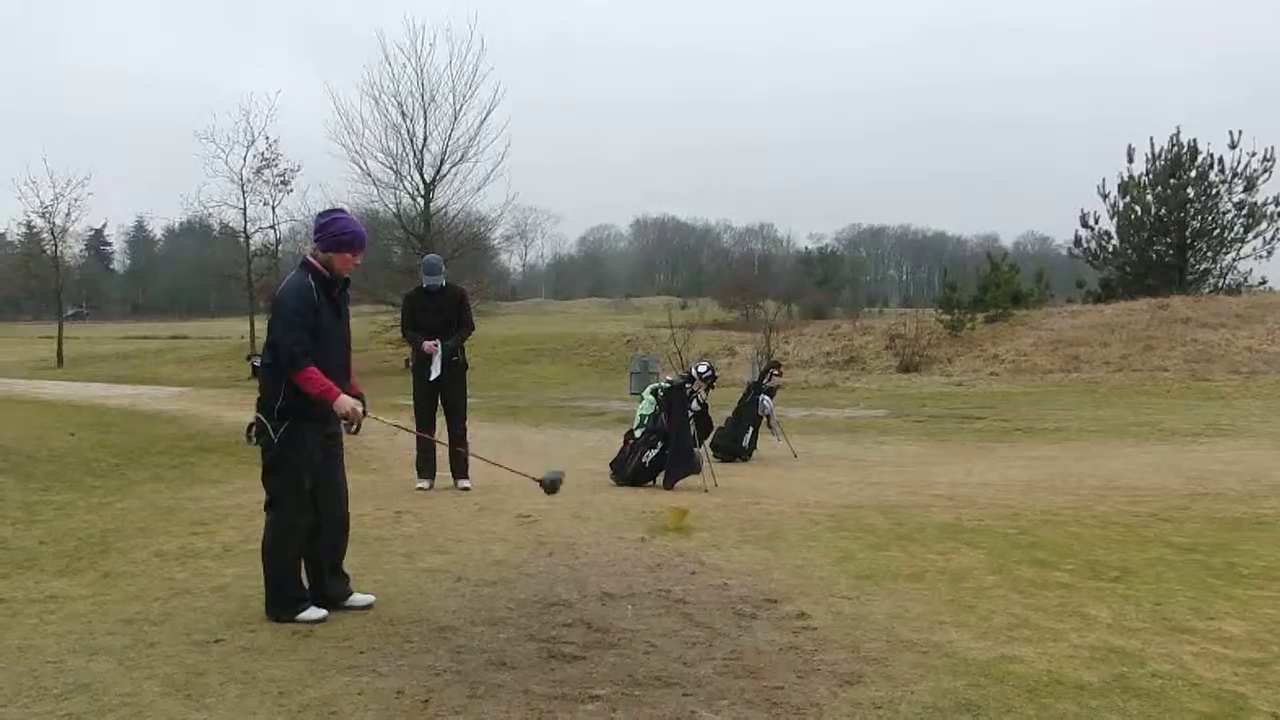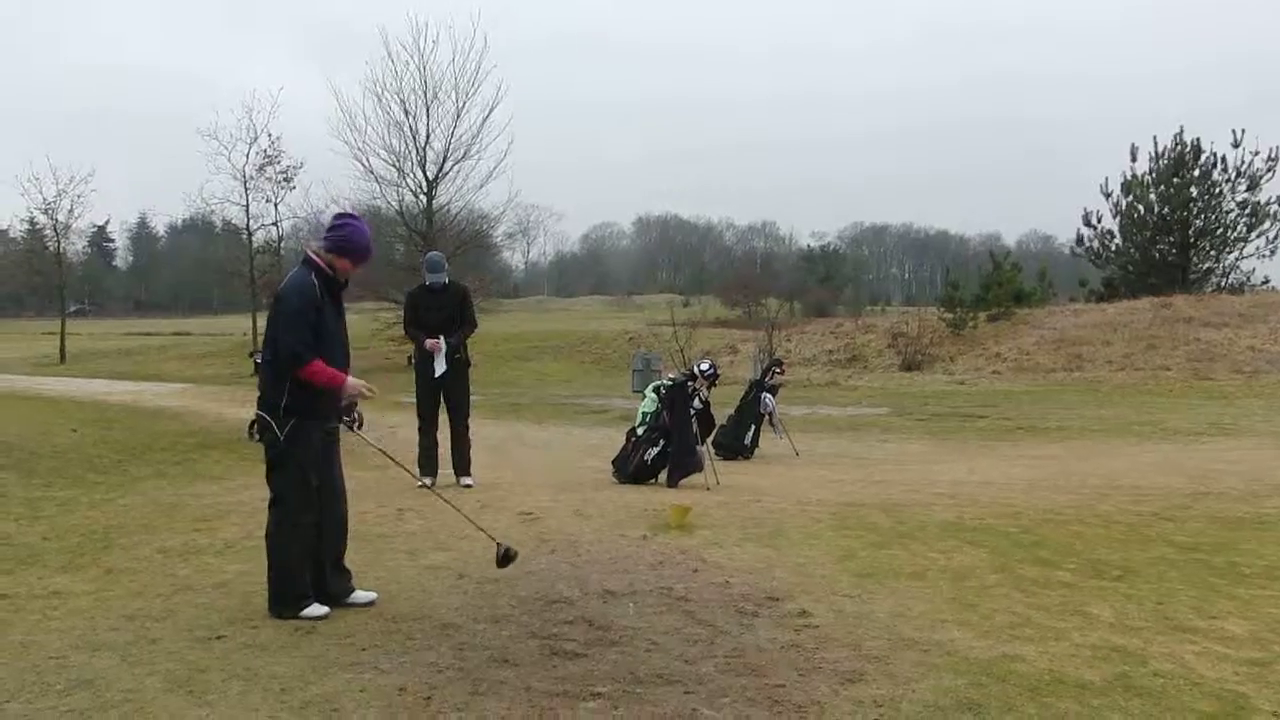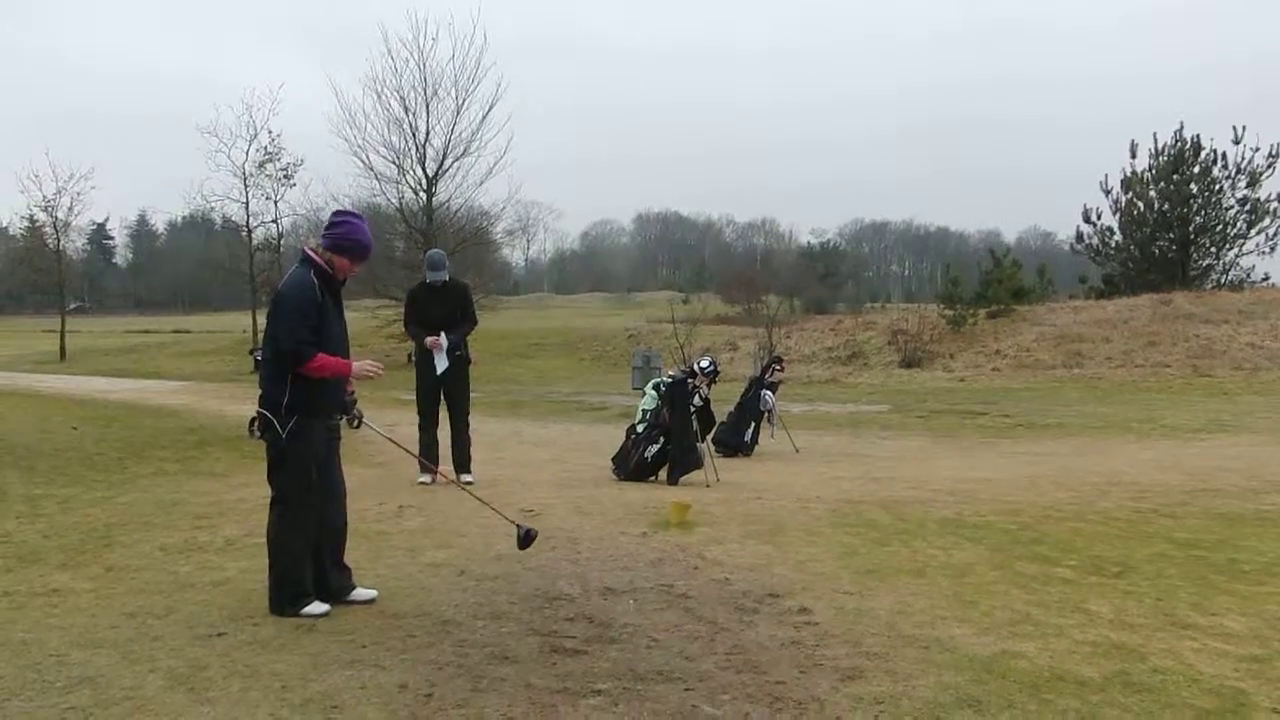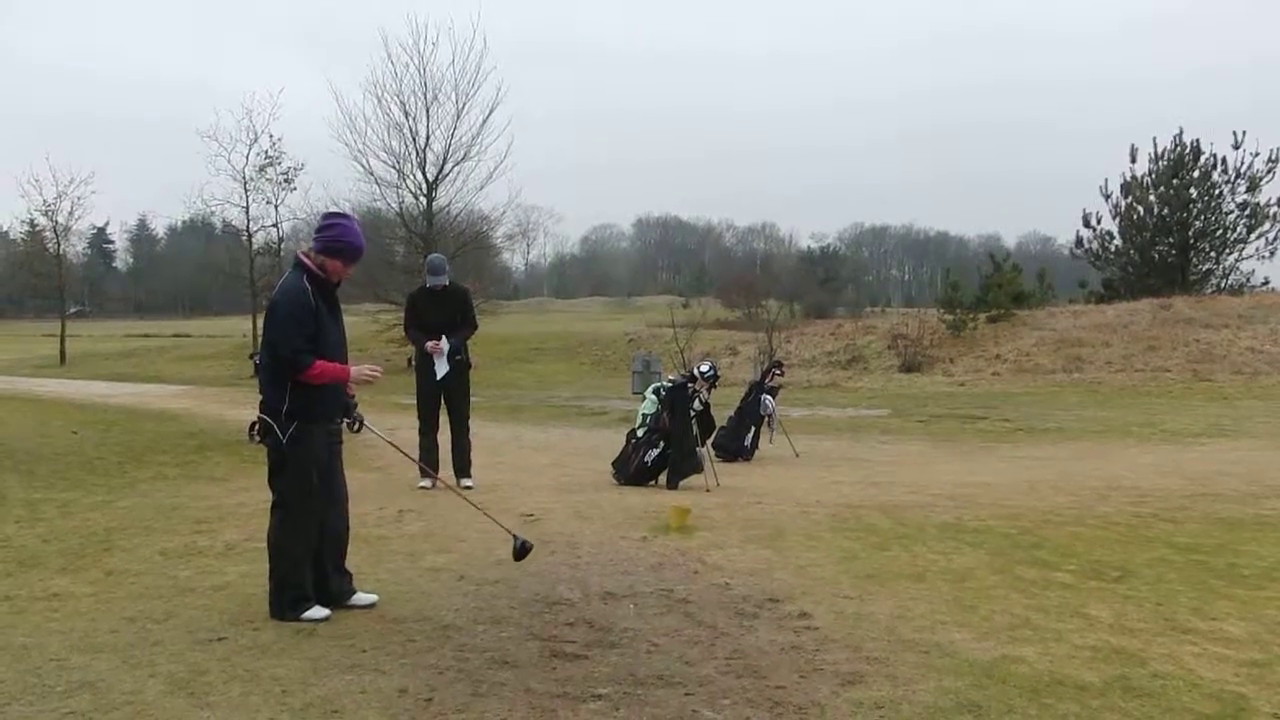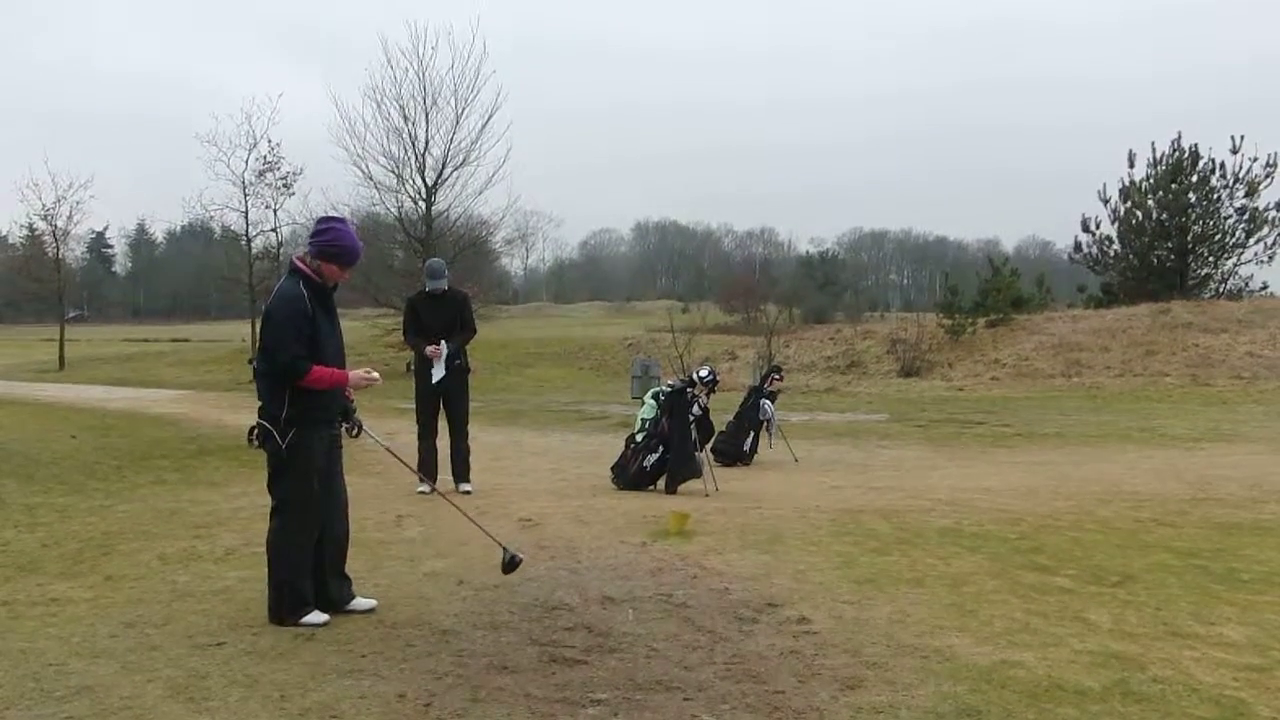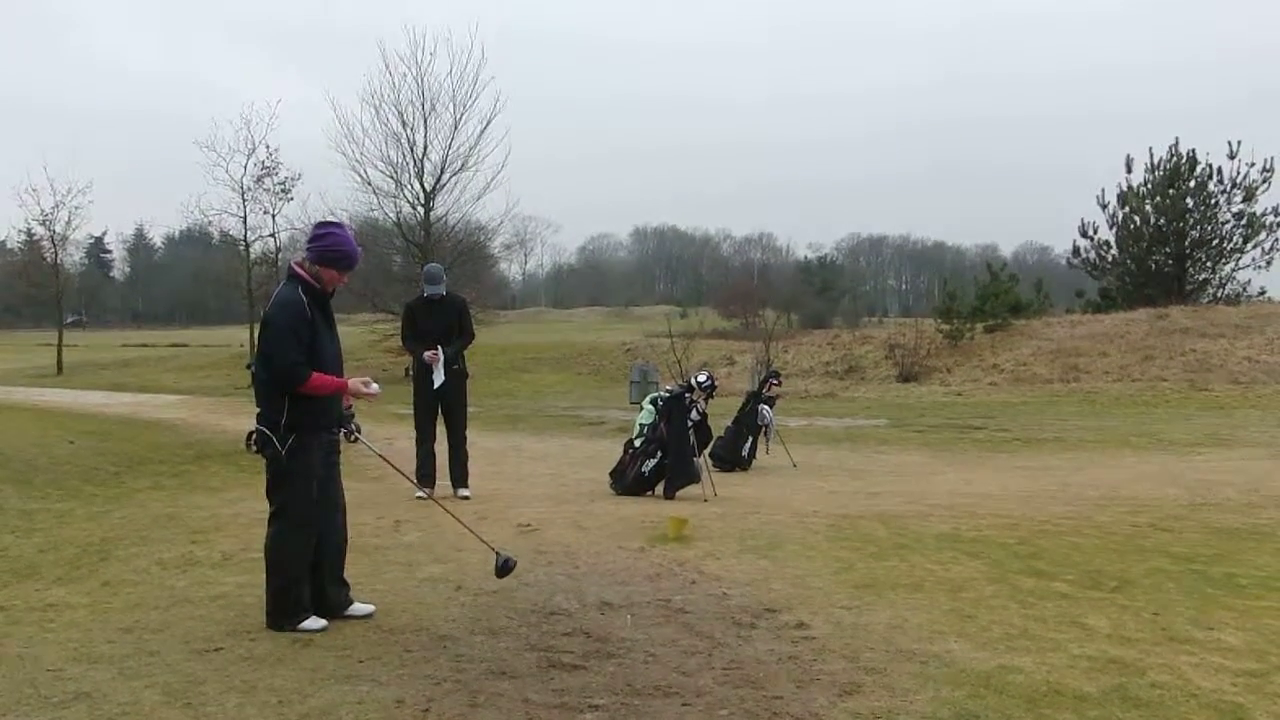
dt=0.3s
person 1, frame 1
left shoulder: (336, 290)
right shoulder: (297, 292)
right elbow: (293, 360)
left wrist: (353, 394)
right wrist: (335, 397)
left hip: (324, 418)
right hip: (290, 420)
left knee: (332, 507)
right knee: (291, 512)
left ankle: (330, 589)
right ankle: (285, 601)
person 1, frame 2
left shoulder: (329, 286)
right shoulder: (299, 288)
right elbow: (295, 358)
left wrist: (339, 395)
right wrist: (343, 383)
left hip: (319, 415)
right hip: (291, 417)
left knee: (330, 503)
right knee: (294, 507)
left ankle: (332, 585)
right ankle: (289, 597)
person 1, frame 3
left shoulder: (327, 283)
right shoulder: (299, 287)
right elbow: (298, 355)
left wrist: (342, 391)
right wrist: (348, 370)
left hip: (320, 412)
right hip: (292, 415)
left knee: (330, 500)
right knee: (295, 505)
left ankle: (332, 582)
right ankle: (290, 595)
person 1, frame 4
left shoulder: (323, 288)
right shoulder: (293, 293)
right elbow: (295, 362)
left wrist: (342, 393)
right wrist: (347, 374)
left hip: (323, 418)
right hip: (293, 421)
left knee: (332, 506)
right knee: (296, 510)
left ankle: (333, 587)
right ankle: (290, 600)
person 1, frame 5
left shoulder: (320, 292)
right shoulder: (289, 299)
right elbow: (293, 367)
left wrist: (342, 396)
right wrist: (345, 379)
left hip: (322, 422)
right hip: (293, 426)
left knee: (332, 510)
right knee: (296, 515)
left ankle: (332, 592)
right ankle: (289, 605)
person 1, frame 6
left shoulder: (317, 299)
right shoulder: (288, 304)
right elbow: (292, 374)
left wrist: (339, 402)
right wrist: (344, 387)
left hip: (320, 428)
right hip: (291, 433)
left knee: (330, 516)
right knee: (294, 520)
left ankle: (331, 598)
right ankle: (287, 610)
person 2, frame 1
left shoulder: (457, 294)
right shoulder: (412, 298)
left elbow: (468, 326)
right elbow: (407, 330)
left wrist: (450, 345)
right wrist: (421, 343)
left hip: (453, 362)
right hip: (423, 364)
left knee: (457, 421)
right knee: (424, 421)
left ankle: (461, 474)
right ankle: (425, 475)
person 2, frame 2
left shoulder: (460, 292)
right shoulder: (415, 295)
left elbow: (470, 324)
right elbow: (409, 327)
left wrist: (453, 342)
right wrist: (424, 341)
left hip: (455, 359)
right hip: (426, 361)
left knee: (459, 418)
right knee: (426, 419)
left ankle: (463, 472)
right ankle: (427, 472)
person 2, frame 3
left shoulder: (461, 289)
right shoulder: (415, 293)
left elbow: (470, 321)
right elbow: (410, 325)
left wrist: (453, 339)
right wrist: (424, 339)
left hip: (456, 357)
right hip: (426, 359)
left knee: (460, 415)
right knee: (427, 416)
left ankle: (463, 469)
right ankle: (427, 469)
person 2, frame 4
left shoulder: (461, 294)
right shoulder: (415, 297)
left elbow: (471, 325)
right elbow: (410, 330)
left wrist: (453, 343)
right wrist: (425, 344)
left hip: (456, 361)
right hip: (426, 363)
left knee: (460, 419)
right knee: (427, 421)
left ankle: (463, 473)
right ankle: (428, 473)
person 2, frame 5
left shoulder: (460, 298)
right shoulder: (414, 302)
left elbow: (469, 330)
right elbow: (409, 334)
left wrist: (452, 347)
right wrist: (424, 348)
left hip: (455, 366)
right hip: (425, 368)
left knee: (459, 424)
right knee: (426, 426)
left ankle: (462, 478)
right ankle: (427, 479)
person 2, frame 6
left shoulder: (458, 303)
right shoulder: (412, 307)
left elbow: (468, 335)
right elbow: (407, 340)
left wrist: (449, 353)
right wrist: (422, 354)
left hip: (453, 371)
right hip: (423, 373)
left knee: (457, 430)
right knee: (424, 431)
left ankle: (460, 483)
right ankle: (425, 483)
